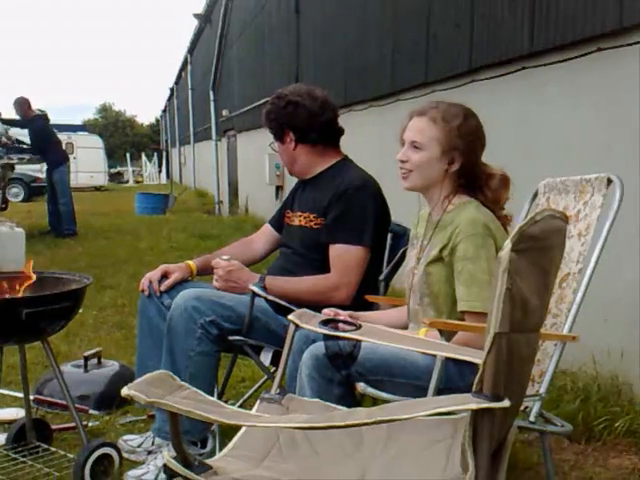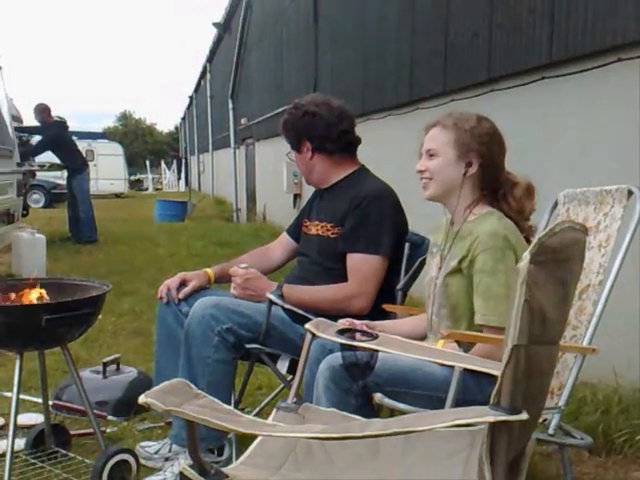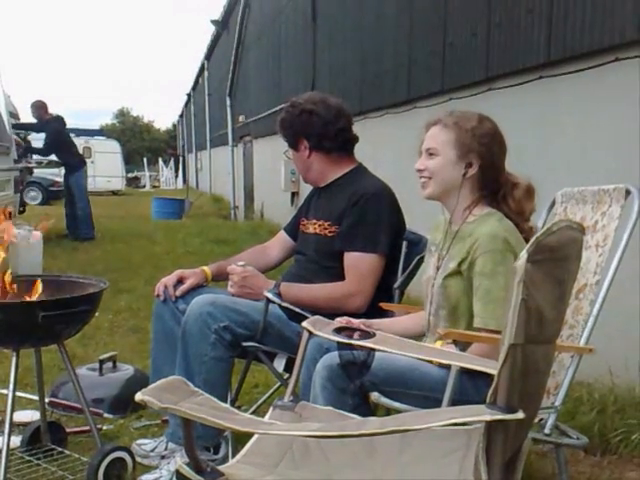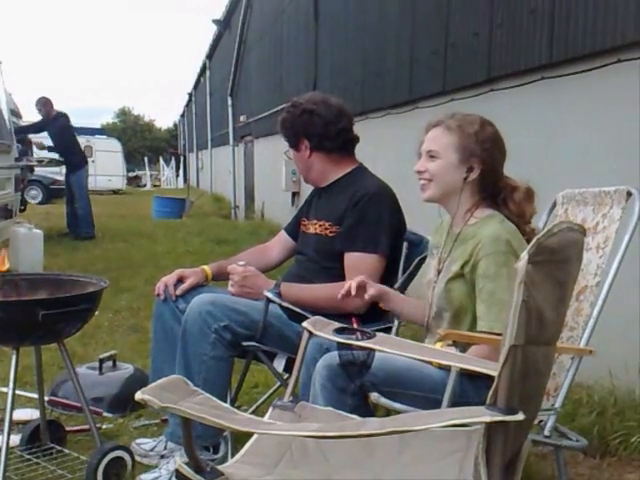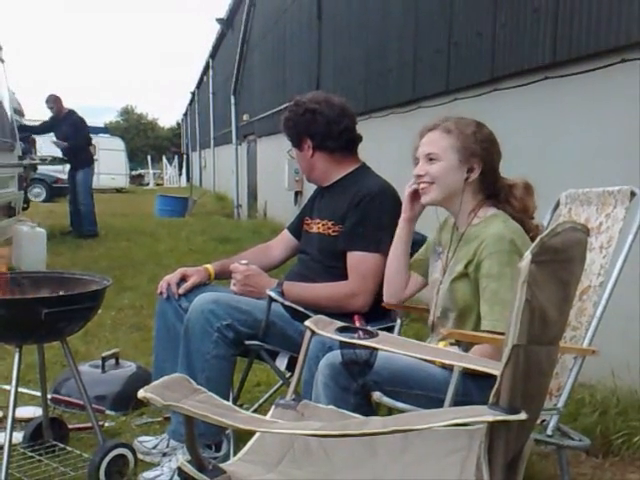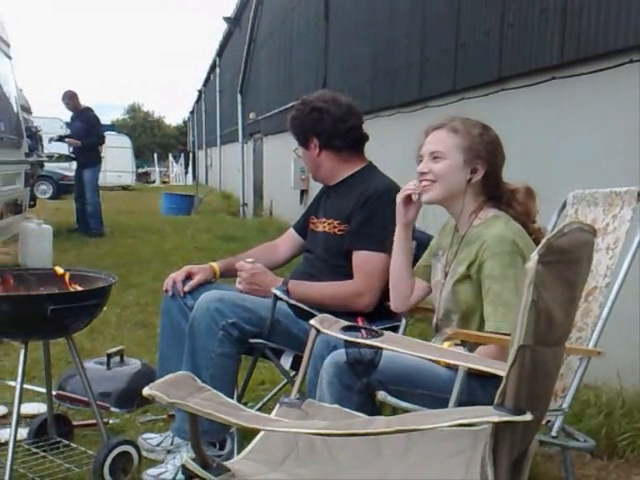
dt=0.3s
person 1, frame 1
left shoulder: (354, 189)
right shoulder: (305, 187)
left elbow: (341, 289)
right elbow: (257, 243)
left wrist: (255, 283)
right wrist: (192, 265)
right hip: (275, 300)
left knee: (193, 307)
right knee: (160, 292)
left ankle: (187, 441)
right ankle: (164, 420)
person 1, frame 2
left shoulder: (372, 199)
right shoulder: (322, 196)
left elbow: (358, 298)
right elbow: (274, 252)
left wrist: (273, 291)
right wrist: (209, 274)
right hip: (293, 310)
left knee: (211, 315)
right knee: (177, 300)
left ankle: (202, 448)
right ankle: (182, 428)
person 1, frame 3
left shoulder: (369, 197)
right shoulder: (320, 195)
left elbow: (356, 296)
right elbow: (272, 249)
left wrist: (270, 290)
right wrist: (207, 271)
right hip: (290, 307)
left knee: (207, 313)
right knee: (174, 297)
left ankle: (199, 446)
right ankle: (178, 426)
person 1, frame 4
left shoulder: (370, 197)
right shoulder: (321, 195)
left elbow: (356, 297)
right elbow: (272, 250)
left wrist: (270, 289)
right wrist: (206, 271)
right hip: (290, 308)
left knee: (207, 312)
right knee: (174, 298)
left ankle: (198, 445)
right ankle: (176, 426)
person 1, frame 5
left shoulder: (372, 196)
right shoulder: (324, 194)
left elbow: (359, 296)
right elbow: (275, 248)
left wrist: (273, 289)
right wrist: (210, 269)
right hip: (294, 306)
left knee: (211, 311)
right knee: (177, 296)
left ankle: (201, 444)
right ankle: (179, 424)
person 1, frame 6
left shoulder: (377, 195)
right shoulder: (330, 193)
left elbow: (364, 295)
right elbow: (281, 247)
left wrist: (279, 287)
right wrist: (215, 268)
right hip: (299, 305)
left knee: (215, 309)
right knee: (183, 294)
left ankle: (205, 442)
right ankle: (183, 423)
person 2, frame 1
left shoulder: (471, 224)
right shoulder: (427, 218)
left elbow: (477, 337)
left wrist: (393, 344)
right wrist: (357, 318)
left hip: (462, 366)
right hip: (426, 351)
left knee: (322, 358)
right knee: (308, 338)
person 2, frame 2
left shoulder: (491, 235)
right shoulder: (449, 229)
left elbow: (495, 349)
left wrist: (413, 356)
right wrist: (374, 327)
left hip: (480, 379)
right hip: (446, 362)
left knee: (339, 369)
person 2, frame 3
left shoulder: (491, 237)
right shoulder: (445, 229)
left elbow: (492, 350)
left wrist: (423, 356)
right wrist: (372, 326)
left hip: (477, 380)
right hip: (442, 361)
left knee: (336, 368)
right knee: (323, 346)
person 2, frame 4
left shoulder: (494, 239)
right shoulder: (446, 229)
left elbow: (494, 352)
left wrist: (415, 356)
right wrist: (385, 295)
left hip: (478, 381)
right hip: (443, 363)
left knee: (337, 368)
right knee: (323, 346)
person 2, frame 5
left shoulder: (497, 238)
right shoulder: (448, 229)
left elbow: (497, 352)
right elbow: (393, 294)
left wrist: (418, 356)
right wrist: (407, 221)
left hip: (481, 381)
right hip: (444, 362)
left knee: (339, 367)
right knee: (326, 345)
person 2, frame 6
left shoulder: (499, 239)
right shoulder: (450, 230)
left elbow: (501, 352)
right elbow: (401, 301)
left wrist: (429, 358)
right wrist: (403, 227)
left hip: (487, 382)
right hip: (449, 362)
left knee: (343, 366)
right knee: (329, 343)
person 3, frame 1
left shoulder: (38, 126)
right shoulder: (32, 119)
left elbow: (35, 150)
right elbow: (17, 123)
left hip: (59, 163)
right hip: (52, 163)
left knee: (63, 198)
right knee: (52, 197)
left ankle: (69, 229)
right ankle: (56, 228)
person 3, frame 2
left shoulder: (54, 132)
right shoulder: (52, 126)
left elbow: (34, 150)
right elbow: (35, 130)
left hip: (79, 169)
right hip: (73, 169)
left knee: (83, 204)
right knee: (72, 203)
left ankle: (90, 236)
right ankle: (76, 234)
person 3, frame 3
left shoulder: (54, 127)
right shoulder: (48, 123)
left elbow: (46, 152)
right elbow: (31, 126)
left wrist: (25, 147)
right wrist: (11, 126)
left hip: (76, 167)
right hip: (70, 167)
left knee: (81, 201)
right knee: (70, 201)
left ankle: (87, 233)
right ankle: (73, 231)
person 3, frame 4
left shoulder: (62, 123)
right shoulder: (49, 121)
left elbow: (65, 148)
right elbow: (30, 128)
left wrist: (45, 147)
right wrist: (11, 131)
left hip: (78, 165)
right hip: (71, 165)
left knee: (81, 200)
right knee: (70, 200)
left ankle: (88, 232)
right ankle: (74, 230)
person 3, frame 5
left shoulder: (76, 120)
right shoulder: (55, 120)
left elbow: (87, 142)
right elbow: (39, 129)
left wrist: (67, 145)
right wrist: (20, 127)
left hip: (84, 164)
right hip: (73, 164)
left knee: (84, 199)
right knee: (73, 199)
left ankle: (91, 230)
right ankle: (76, 228)
person 3, frame 6
left shoulder: (90, 117)
right shoulder: (74, 117)
left elbow: (100, 140)
left wrist: (80, 143)
right wrist: (60, 138)
left hip: (91, 163)
right hip: (80, 163)
left knee: (91, 198)
right knee: (79, 197)
left ankle: (97, 229)
right ankle: (82, 226)
